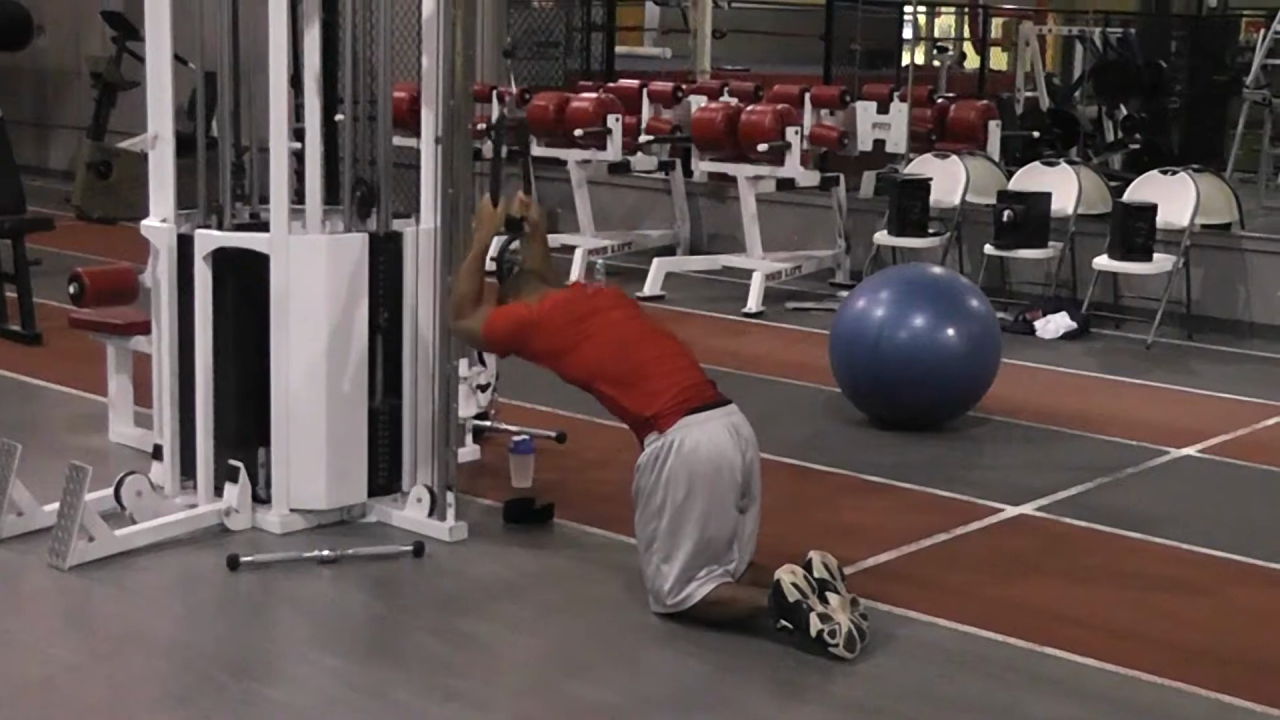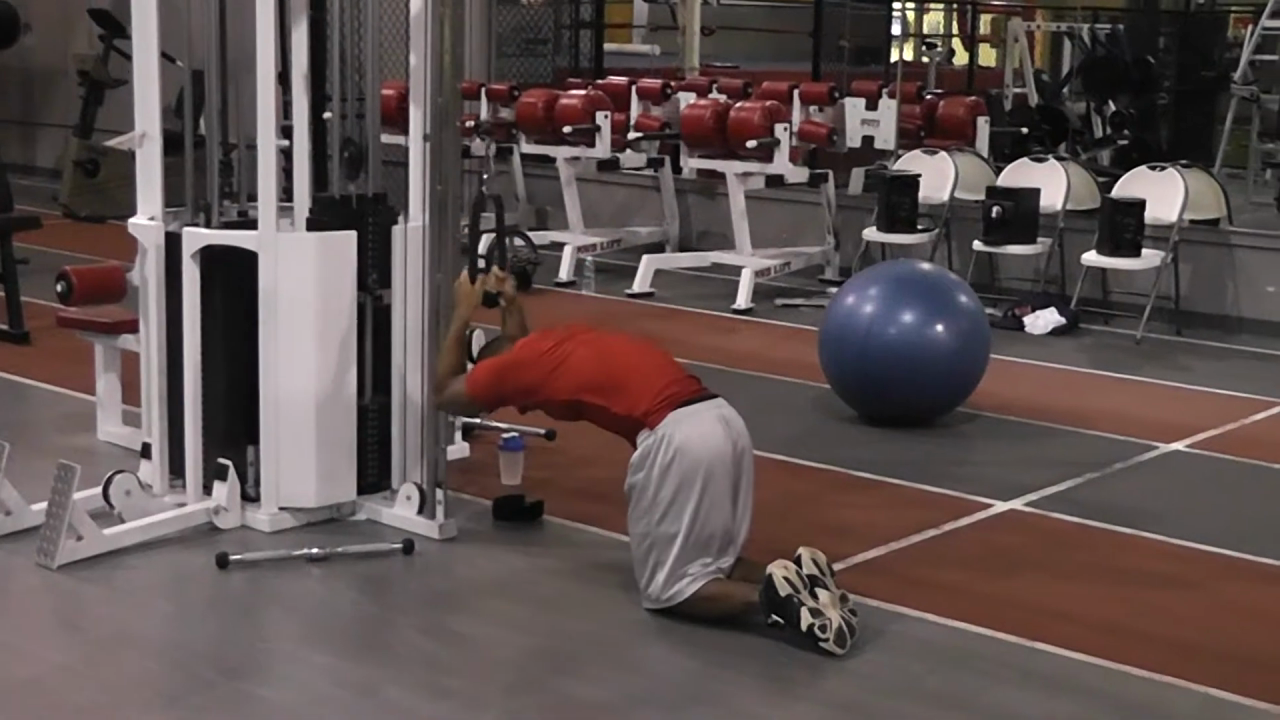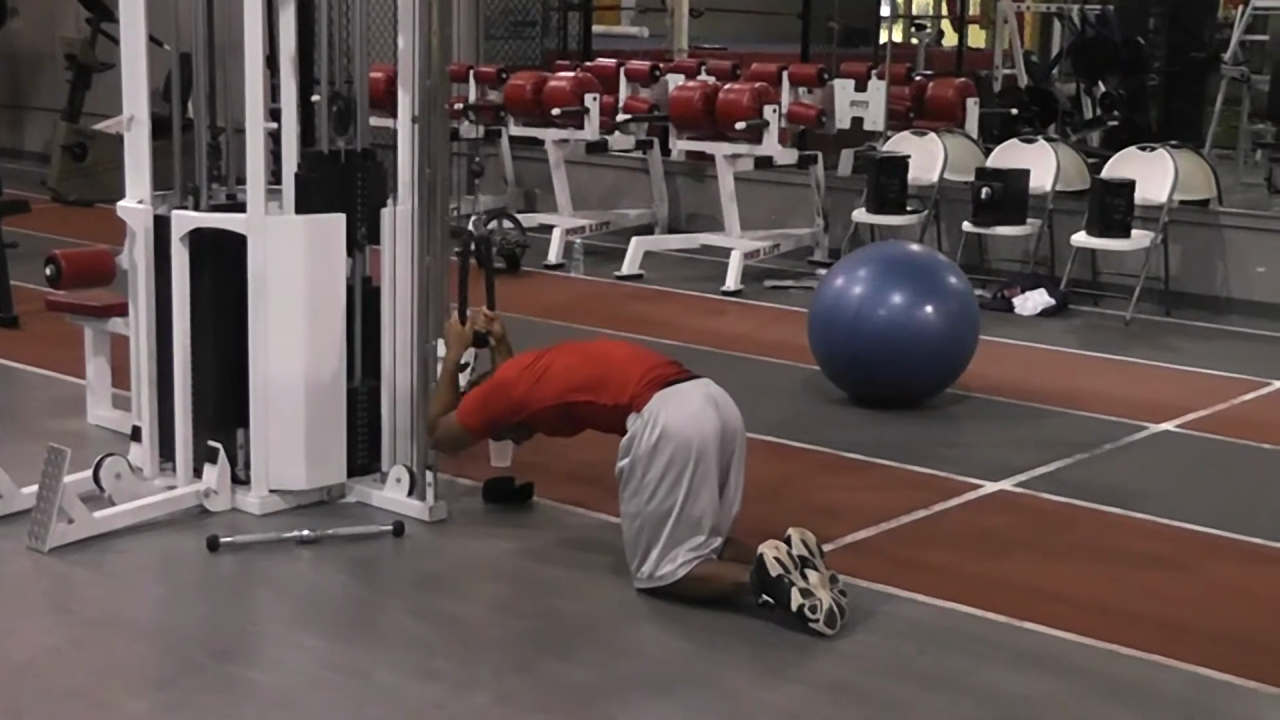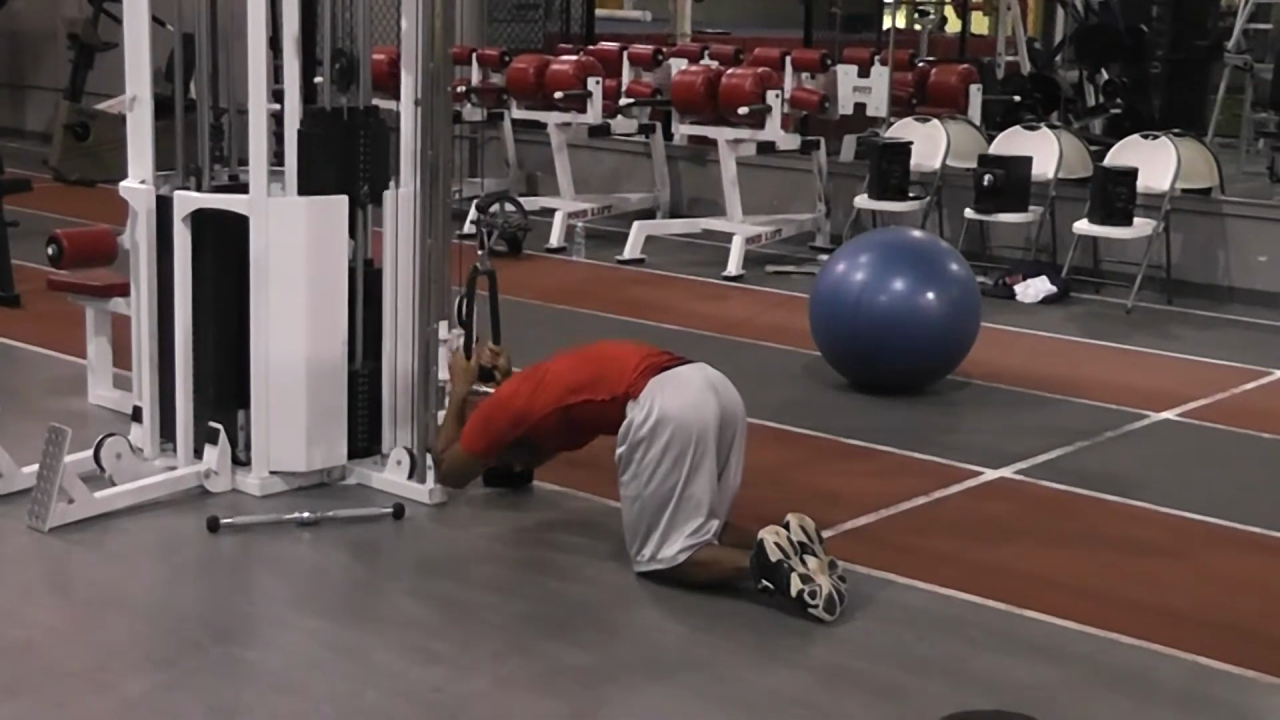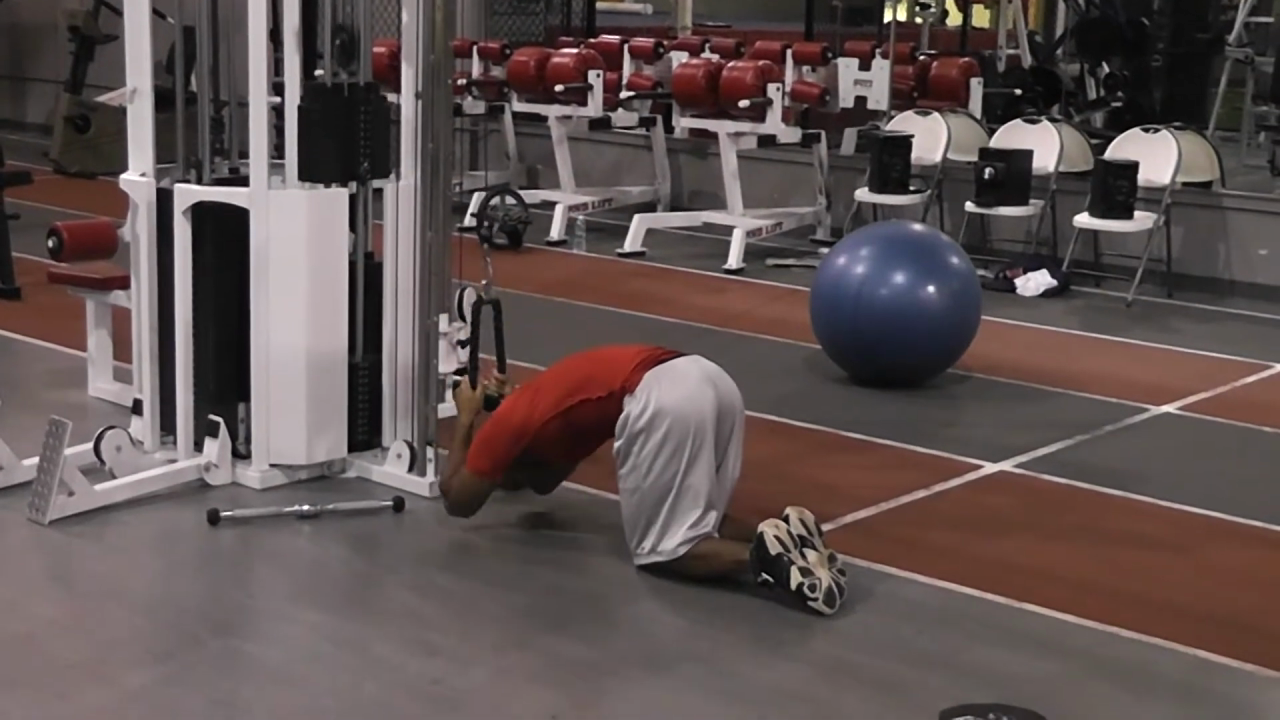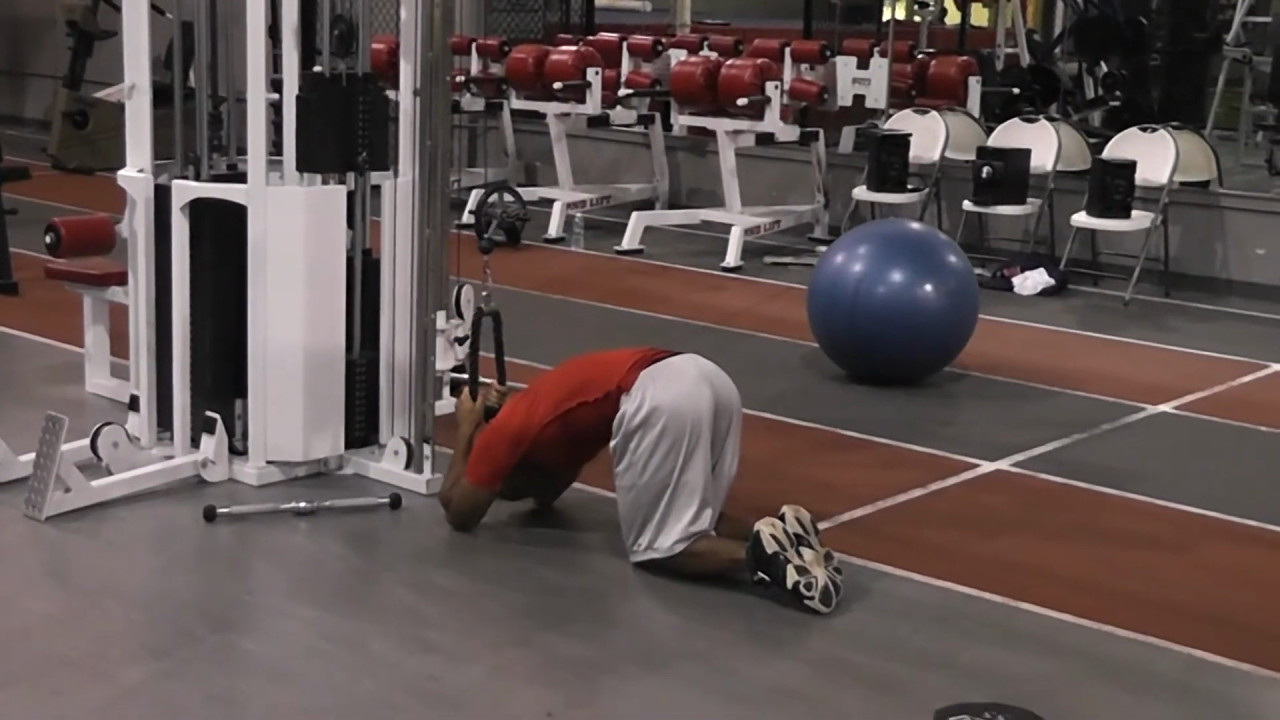
dt=0.4s
person 1, frame 1
left shoulder: (534, 319)
right shoulder: (602, 295)
left elbow: (462, 319)
left wrist: (483, 238)
right wrist: (535, 233)
left hip: (681, 444)
right hip: (731, 425)
left knee: (675, 595)
right knee: (724, 569)
left ankle: (778, 600)
right ankle: (804, 578)
person 1, frame 2
left shoulder: (514, 364)
right shoulder: (561, 339)
left elbow: (446, 395)
left wrist: (463, 314)
right wrist: (512, 306)
left hip: (675, 437)
right hip: (723, 419)
left knee: (666, 591)
right knee: (710, 565)
left ankle: (770, 593)
right ankle: (794, 573)
person 1, frame 3
left shoulder: (502, 387)
right shoulder: (540, 364)
left elbow: (440, 436)
left wrist: (453, 355)
right wrist: (500, 344)
left hip: (665, 420)
right hip: (713, 400)
left knee: (659, 572)
right knee: (696, 544)
left ankle: (760, 575)
right ankle: (784, 554)
person 1, frame 4
left shoulder: (503, 406)
right shoulder: (538, 384)
left elbow: (448, 471)
left wrist: (460, 390)
left hip: (664, 407)
right hip: (712, 385)
left knee: (659, 557)
right knee: (698, 530)
left ankle: (760, 561)
right ankle: (783, 538)
person 1, frame 5
left shoulder: (505, 425)
right shoulder: (540, 403)
left elbow: (456, 500)
right elbow: (547, 480)
left wrist: (465, 420)
left hip: (661, 400)
right hip: (710, 378)
left knee: (660, 550)
right knee: (695, 521)
left ankle: (761, 555)
right ankle: (782, 532)
person 1, frame 6
left shoulder: (504, 431)
right shoulder: (538, 409)
left elbow: (457, 513)
right elbow: (548, 494)
left wrist: (466, 431)
left hip: (659, 398)
right hip: (706, 376)
left knee: (656, 548)
right knee: (694, 520)
left ankle: (758, 553)
right ankle: (779, 529)
